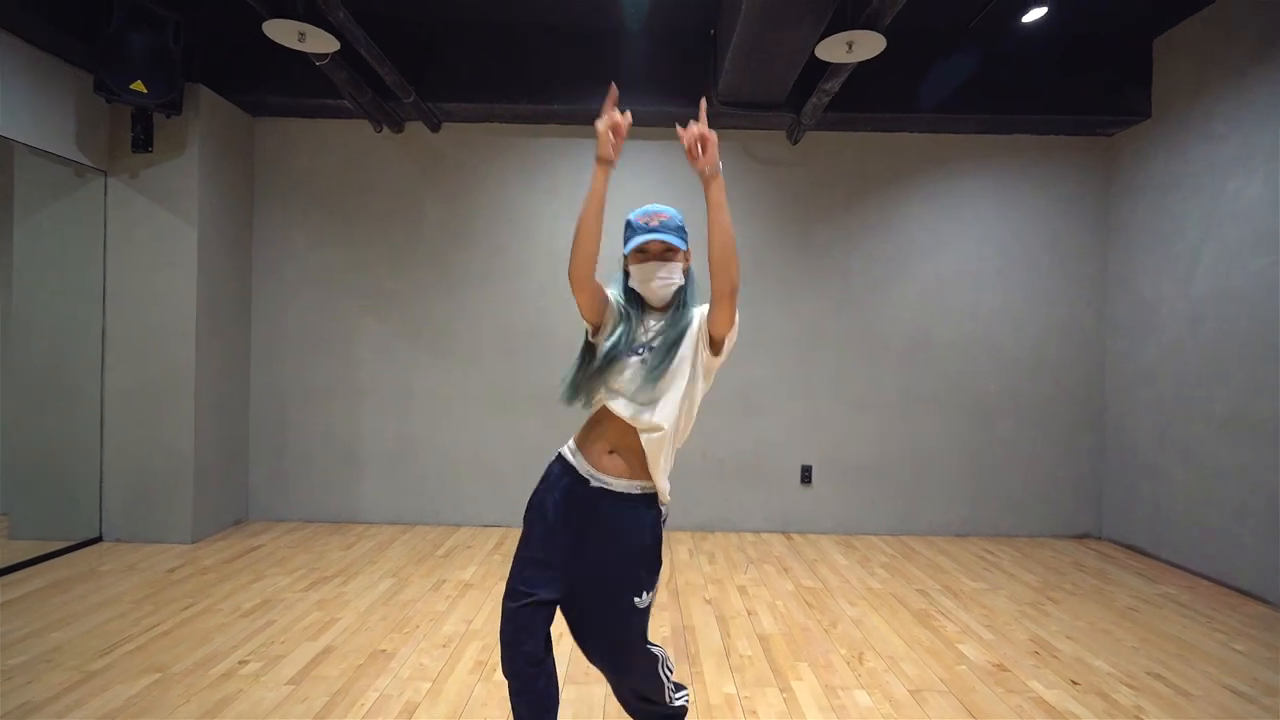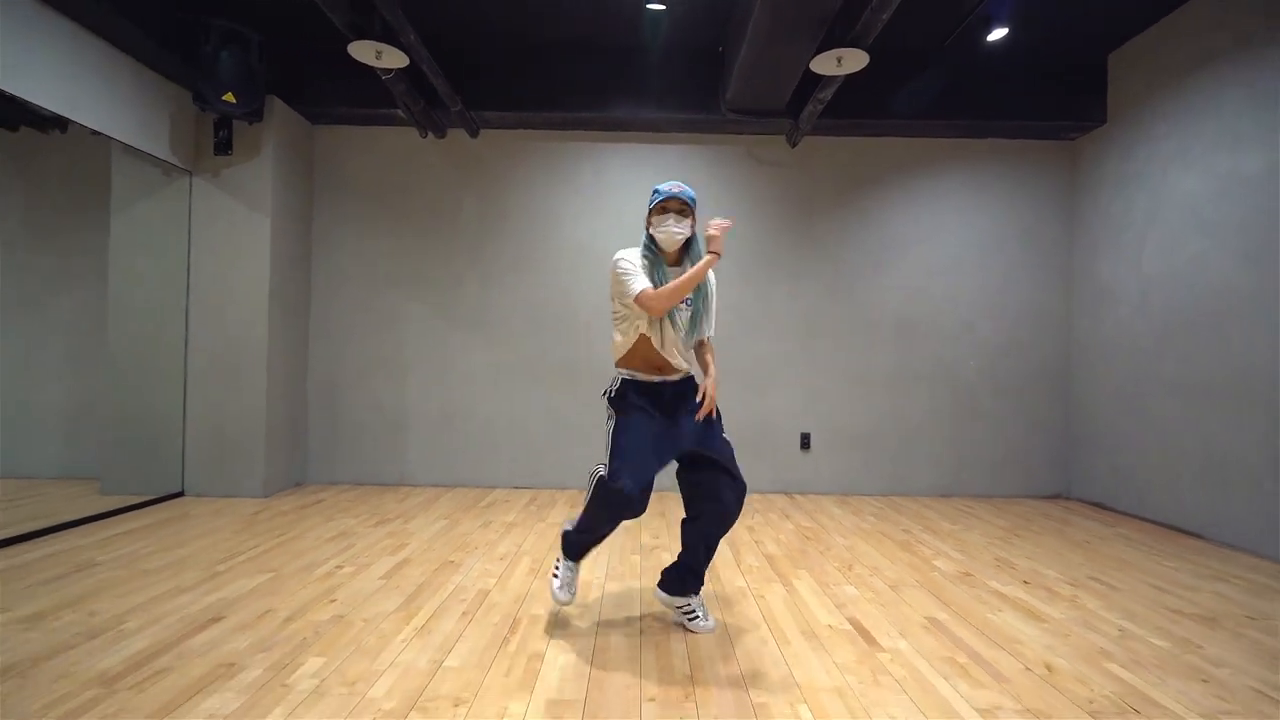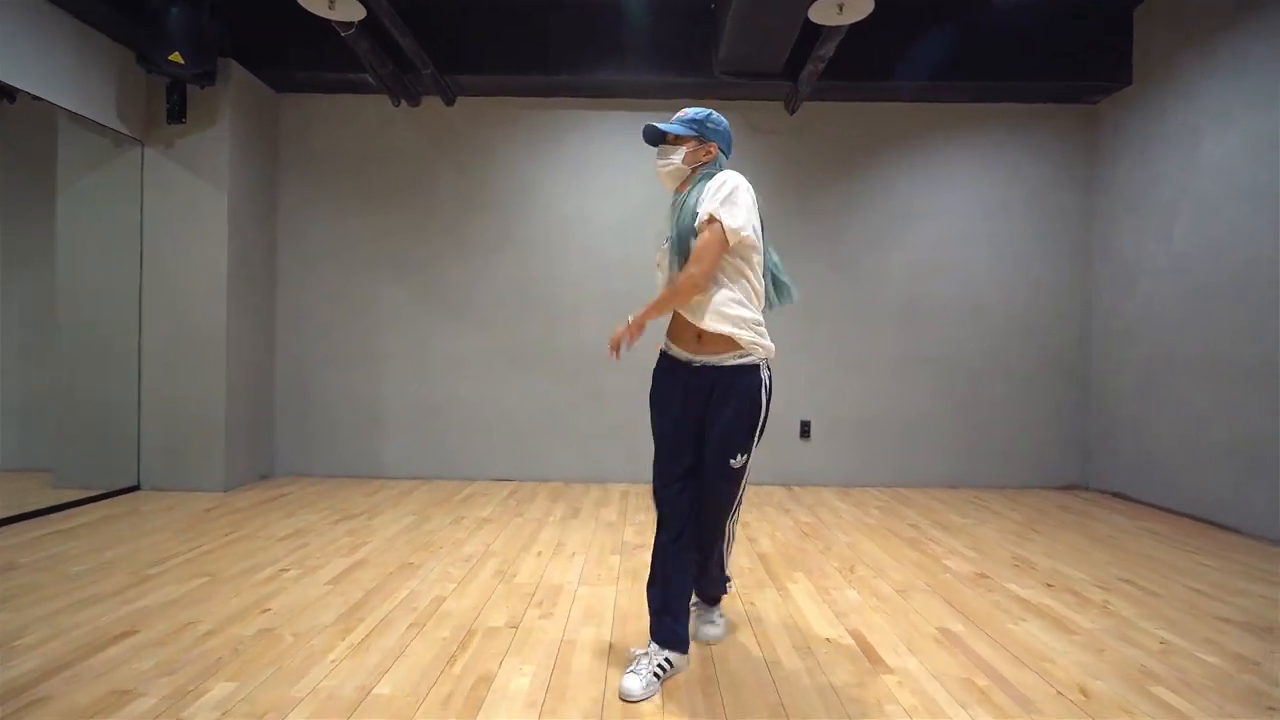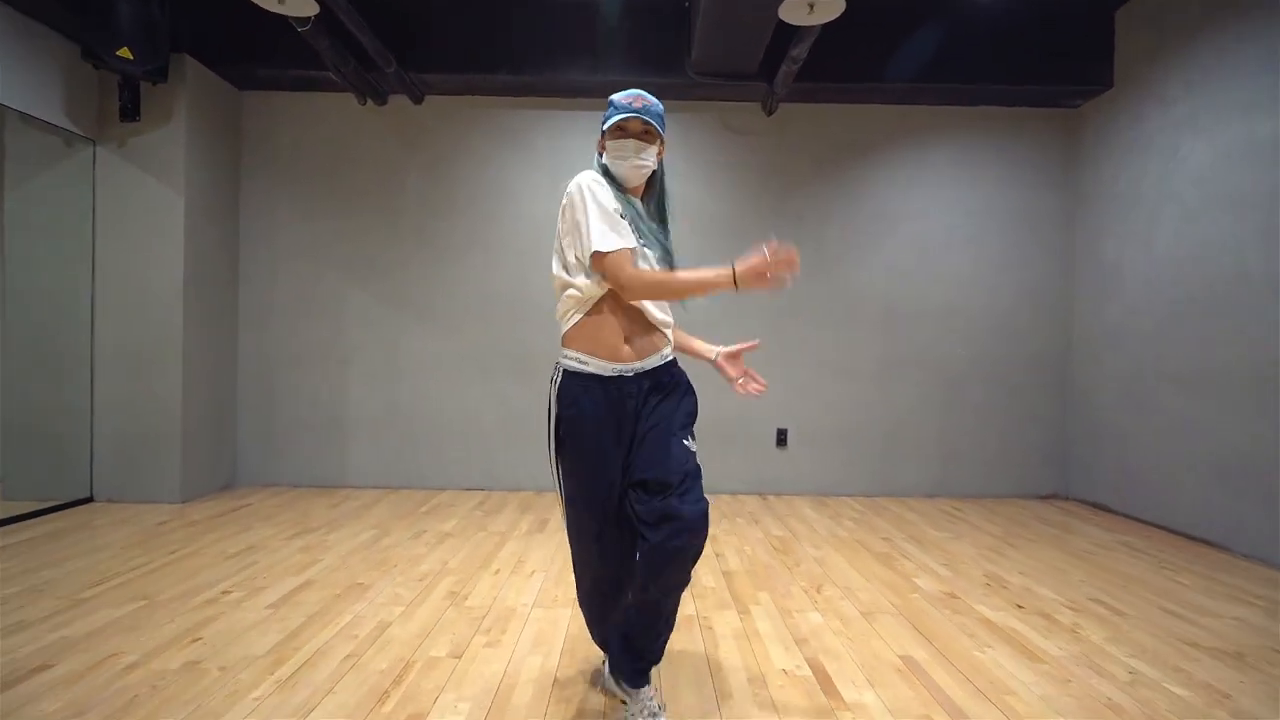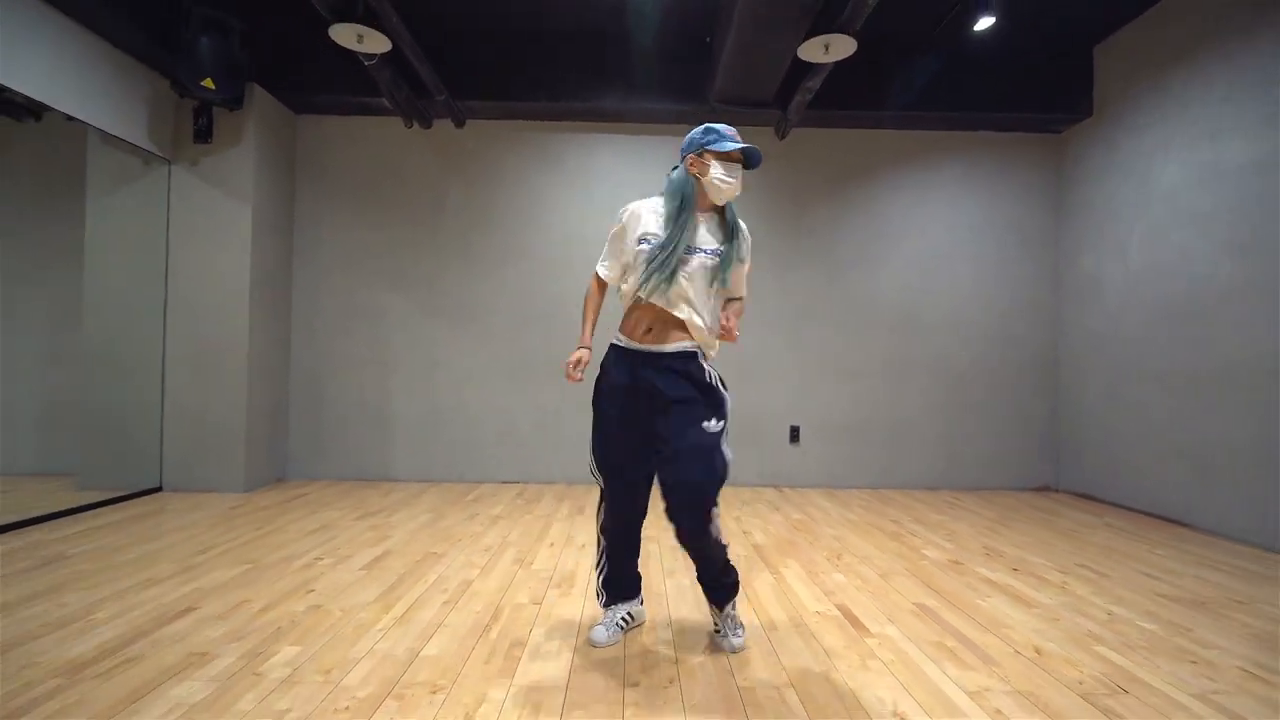
dt=1s
person 1, frame 1
left shoulder: (706, 331)
right shoulder: (612, 319)
left elbow: (726, 303)
right elbow: (579, 277)
left hip: (633, 511)
right hip: (566, 491)
left knee: (617, 649)
right knee: (521, 627)
person 1, frame 2
left shoulder: (698, 276)
right shoulder: (629, 261)
right elbow: (656, 307)
left wrist: (711, 376)
right wrist: (711, 258)
left hip: (686, 395)
right hip: (637, 396)
left knee: (723, 493)
right knee: (623, 490)
left ankle: (681, 589)
right ankle: (571, 554)
person 1, frame 3
left shoulder: (728, 186)
right shoulder: (694, 208)
left elbow: (695, 277)
left wrist: (636, 321)
left hip: (734, 379)
right hip: (676, 373)
left knee: (711, 507)
right knee: (675, 507)
left ankle: (709, 596)
right ankle: (666, 646)
person 1, frame 4
left shoulder: (648, 218)
right shoulder: (589, 191)
right elbow: (629, 284)
left wrist: (712, 354)
right wrist: (732, 276)
left hip: (660, 390)
right hip: (589, 390)
left knee: (676, 526)
right knee: (600, 543)
right ankle: (612, 646)
person 1, frame 5
left shoulder: (734, 235)
right shoulder: (641, 214)
right elbow: (601, 279)
left wrist: (730, 319)
right wrist: (583, 343)
left hip: (684, 370)
right hip: (621, 366)
left knee: (688, 493)
right knee: (619, 494)
left ankle: (724, 599)
right ankle: (623, 597)
